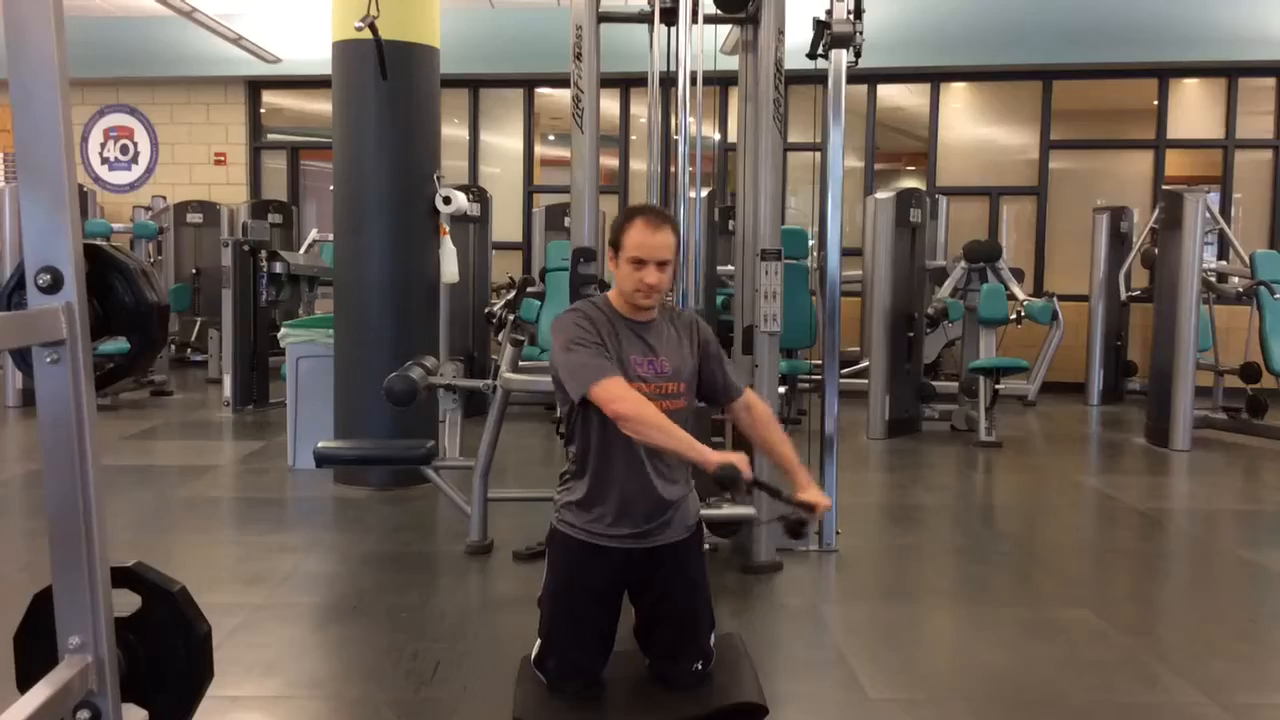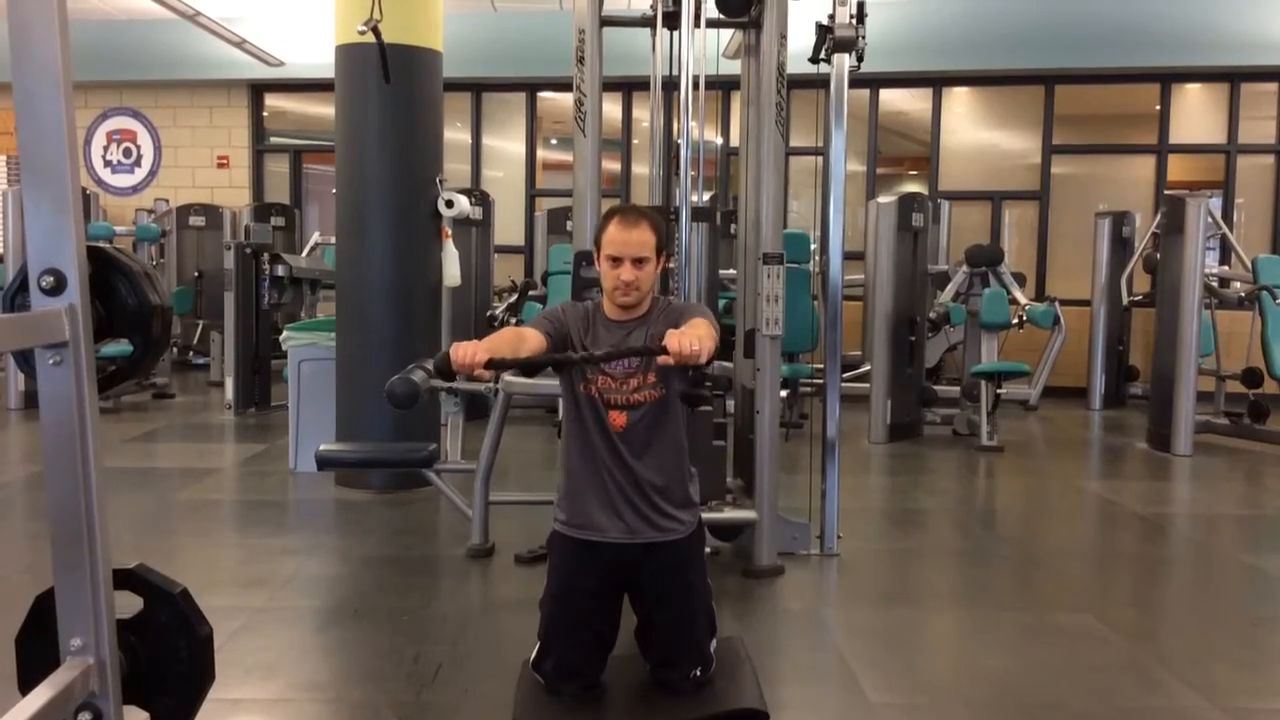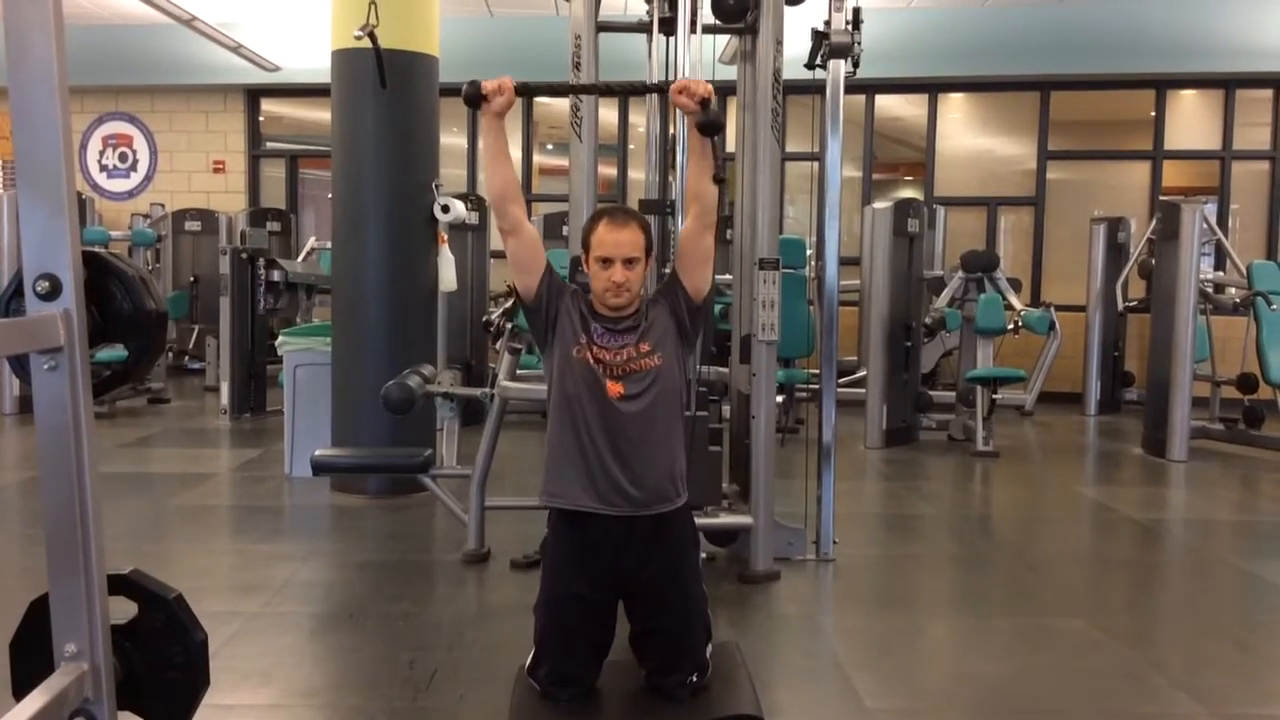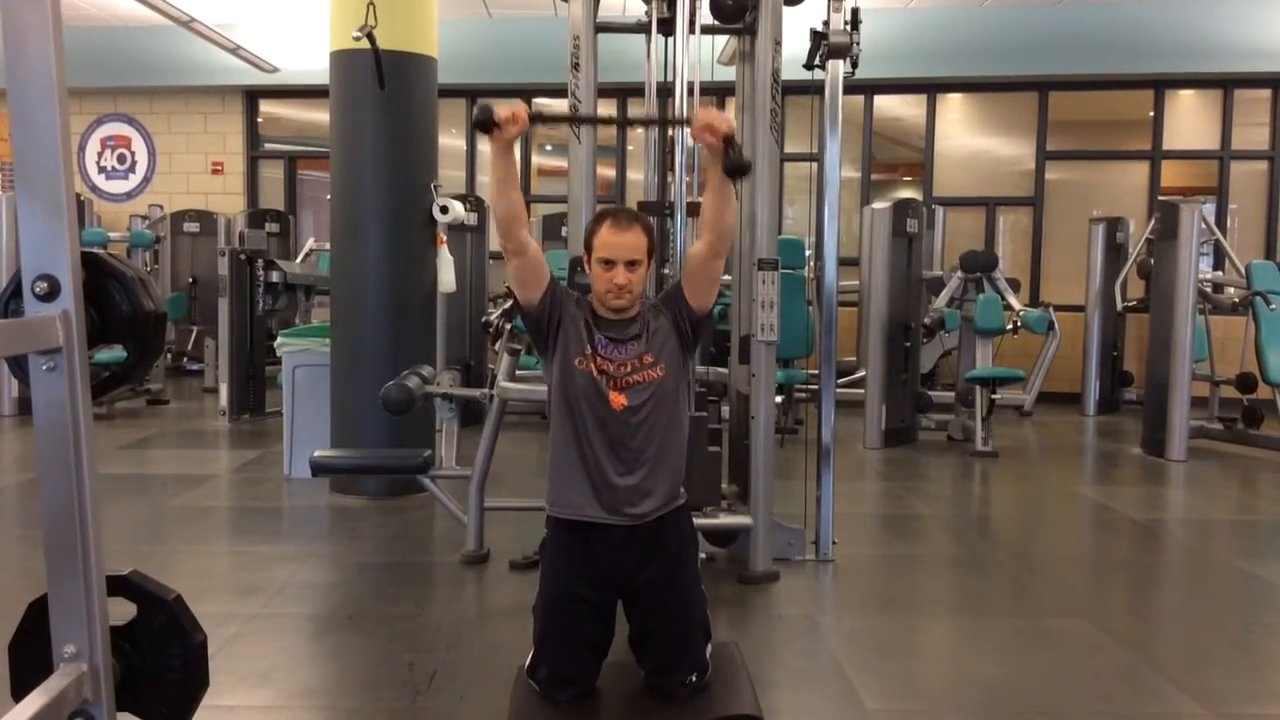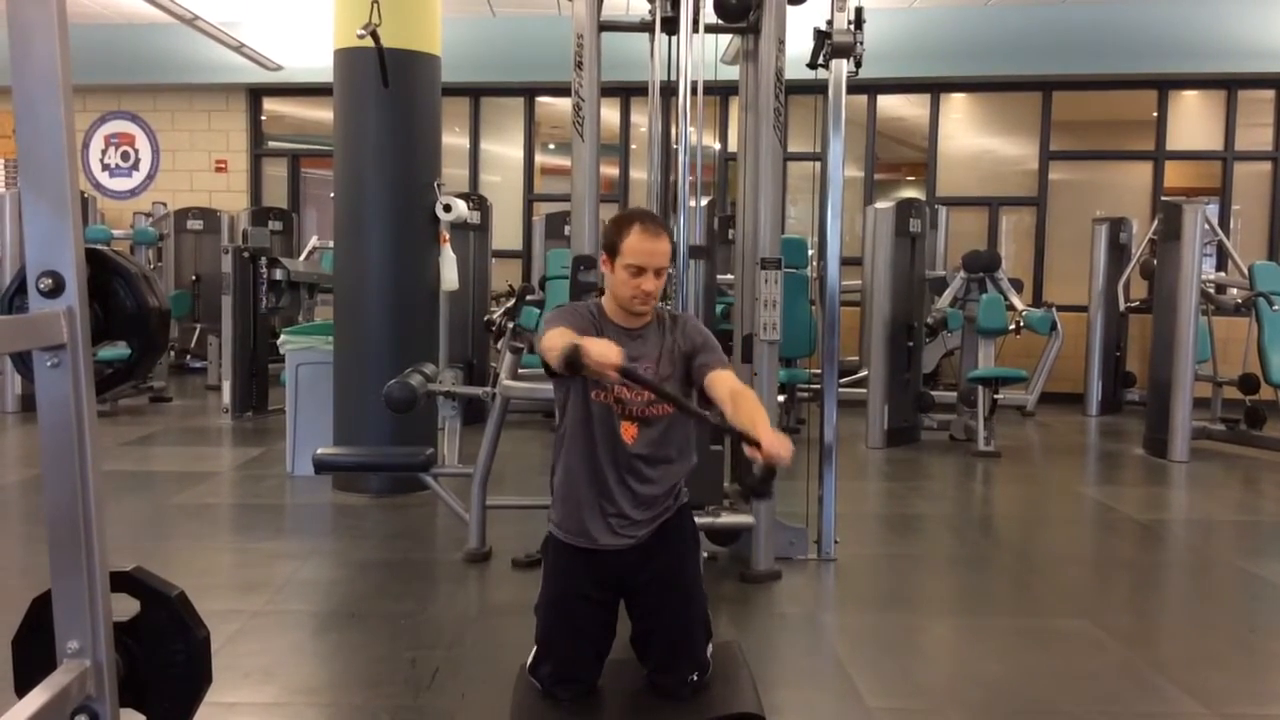
dt=1s
person 1, frame 1
left shoulder: (692, 331)
right shoulder: (577, 327)
left elbow: (746, 406)
right elbow: (623, 407)
left wrist: (802, 481)
right wrist: (707, 455)
left hip: (672, 531)
right hip: (588, 533)
left knee: (686, 673)
right knee: (567, 676)
left ankle: (646, 629)
person 1, frame 2
left shoulder: (678, 318)
right shoulder: (569, 322)
left elbow: (701, 328)
right elbow: (524, 340)
left wrist: (694, 339)
right wrist: (483, 349)
left hip: (668, 532)
right hip: (583, 531)
left knee: (685, 676)
right knee: (564, 677)
left ankle: (653, 632)
right ankle: (591, 644)
person 1, frame 3
left shoulder: (673, 317)
right shoulder: (558, 315)
left elbow: (702, 218)
right elbow: (511, 219)
left wrist: (698, 121)
right wrist: (492, 119)
left hip: (662, 524)
right hip: (577, 525)
left knee: (680, 679)
right knee: (560, 682)
left ankle: (652, 644)
right ankle: (590, 643)
person 1, frame 4
left shoulder: (673, 323)
right shoulder: (560, 321)
left elbow: (714, 244)
right elbow: (514, 241)
left wrist: (714, 153)
right wrist: (503, 146)
left hip: (661, 527)
right hip: (577, 529)
left knee: (680, 679)
right knee: (560, 682)
left ankle: (650, 641)
right ankle: (589, 639)
person 1, frame 5
left shoulder: (687, 334)
right shoulder: (576, 319)
left elbow: (730, 388)
right elbow: (557, 344)
left wrist: (764, 433)
right wrist: (584, 350)
left hip: (663, 529)
right hip: (581, 533)
left knee: (682, 679)
right knee: (561, 682)
left ankle: (648, 636)
